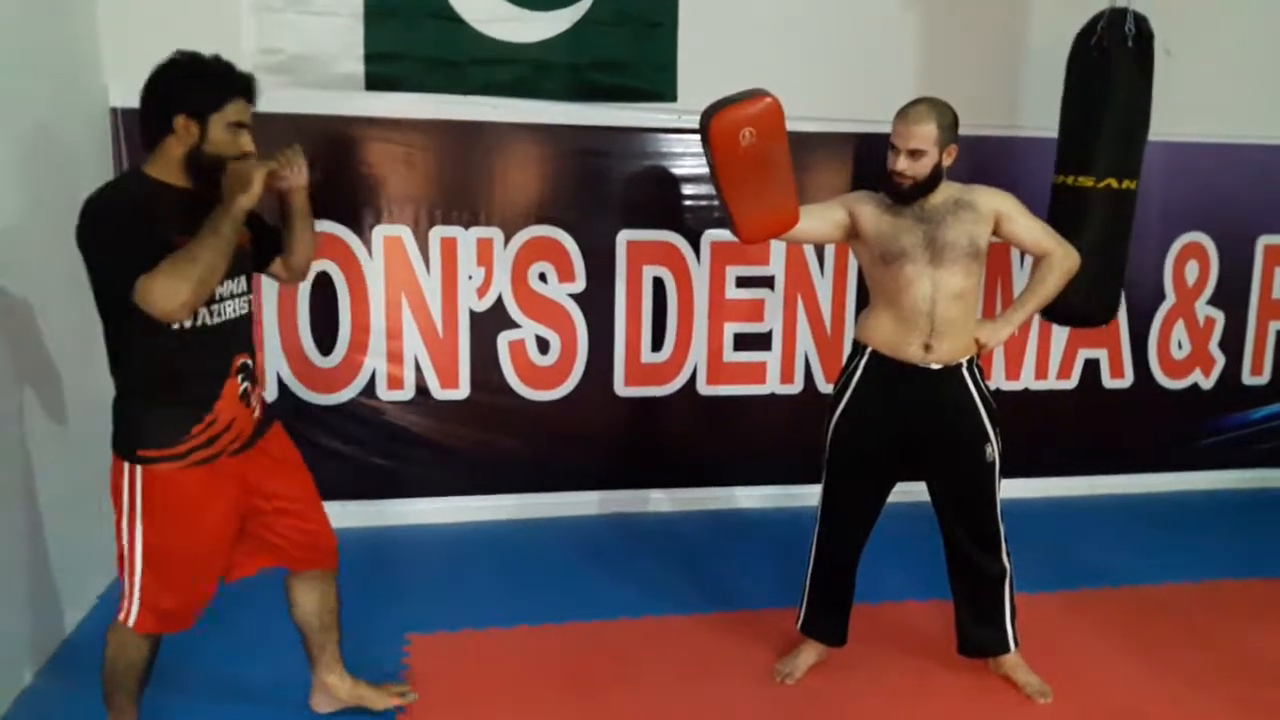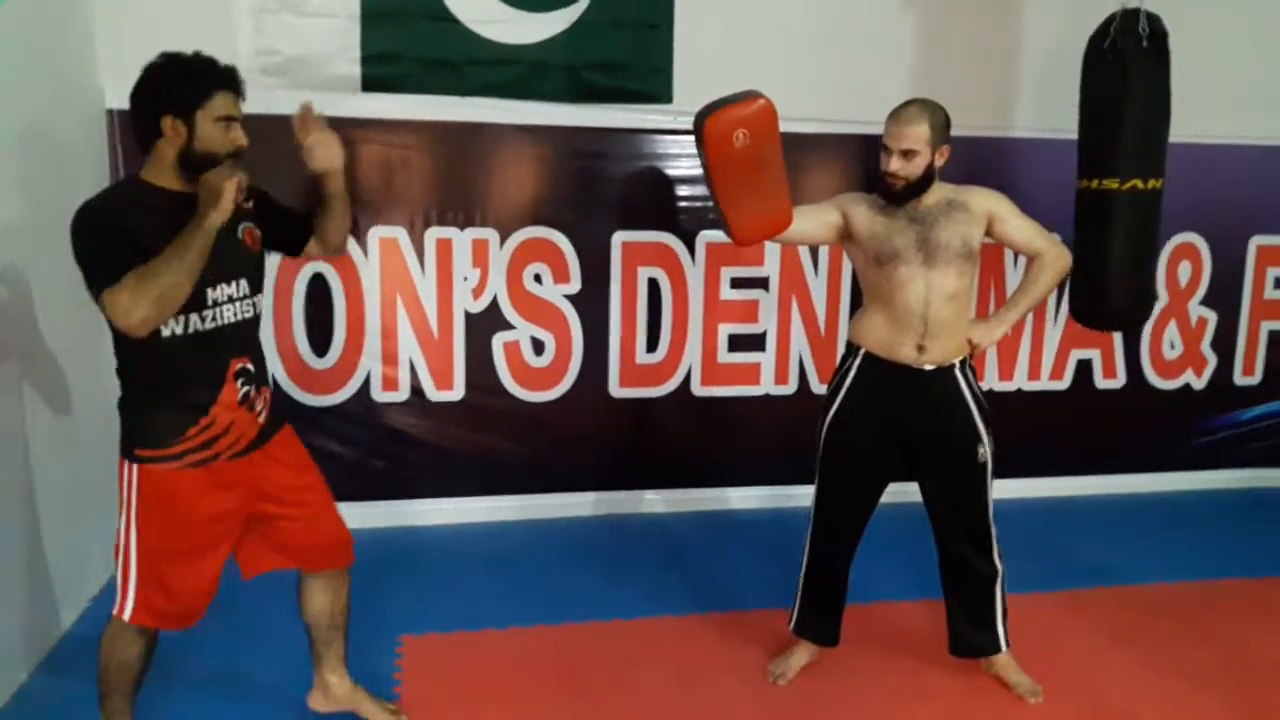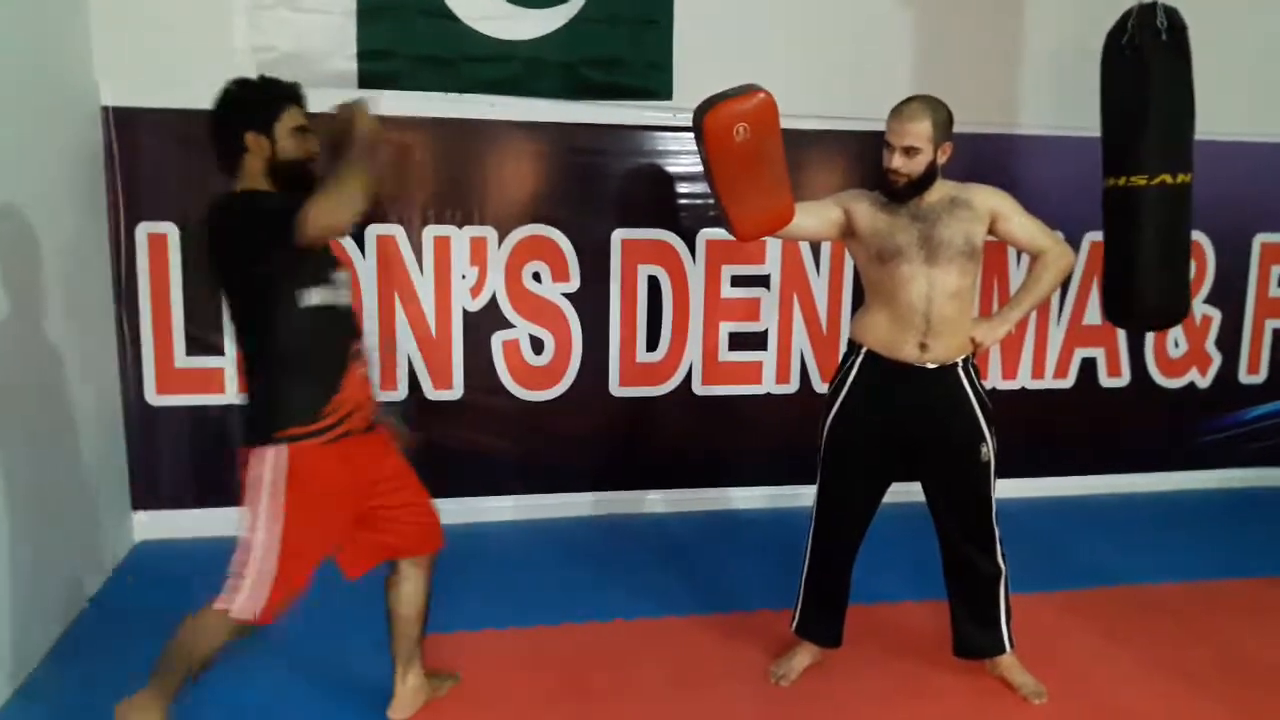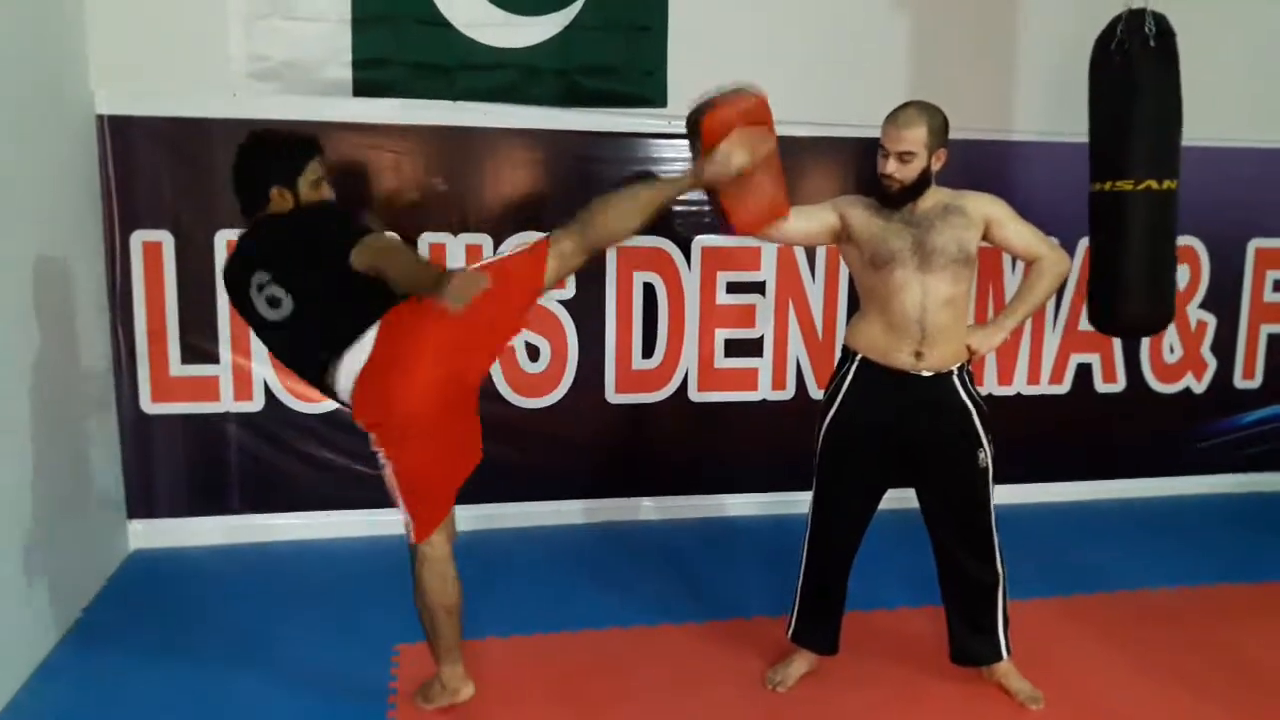
dt=0.4s
person 1, frame 1
left shoulder: (219, 201)
right shoulder: (114, 212)
left elbow: (292, 267)
right elbow: (172, 298)
left wrist: (295, 197)
right wrist: (234, 207)
left hip: (252, 432)
right hip: (167, 453)
left knee: (312, 550)
right knee: (148, 604)
person 1, frame 2
left shoulder: (241, 200)
right shoulder: (108, 218)
left elbow: (327, 244)
right elbow: (135, 314)
left wrist: (330, 176)
right wrist: (204, 222)
left hip: (262, 437)
right hip: (171, 457)
left knee: (327, 551)
right knee: (145, 605)
person 1, frame 3
left shoulder: (284, 217)
right shoulder: (242, 216)
right elbow: (333, 216)
right wrist: (359, 143)
left hip: (351, 431)
right hip: (296, 442)
left knee: (417, 539)
right knee: (250, 599)
person 1, frame 4
left shoulder: (238, 276)
right shoulder: (314, 223)
right elbow: (378, 257)
right wrist: (438, 283)
left hip: (390, 406)
right hip: (414, 339)
left knee: (431, 538)
right knee: (575, 239)
left ankle: (450, 675)
right ankle: (702, 172)
person 2, frame 1
left shoulder: (985, 205)
right shoulder: (863, 210)
left elbow: (1063, 256)
right elbow: (783, 221)
left wrist: (1008, 321)
left hip: (955, 387)
right hip: (877, 381)
left knee: (977, 527)
right knee: (842, 520)
left ankle: (998, 647)
right ankle: (818, 635)
person 2, frame 2
left shoulder: (978, 206)
right shoulder: (855, 212)
left elbow: (1055, 256)
right elbow: (777, 224)
left wrist: (1001, 322)
left hip: (948, 388)
right hip: (869, 383)
left knee: (968, 526)
right knee: (835, 520)
left ankle: (989, 647)
right ankle: (812, 636)
person 2, frame 3
left shoulder: (981, 203)
right shoulder: (857, 208)
left elbow: (1057, 254)
right elbow: (777, 219)
left wrist: (1003, 321)
left hip: (950, 386)
right hip: (871, 381)
left knee: (971, 526)
right knee: (837, 520)
left ankle: (993, 647)
right ankle: (814, 636)
person 2, frame 4
left shoulder: (976, 210)
right shoulder: (852, 214)
left elbow: (1053, 261)
right elbow: (769, 223)
left wrist: (999, 328)
left hip: (946, 393)
right hip: (867, 388)
left knee: (969, 533)
right knee: (833, 527)
left ankle: (990, 655)
right ankle: (811, 643)
